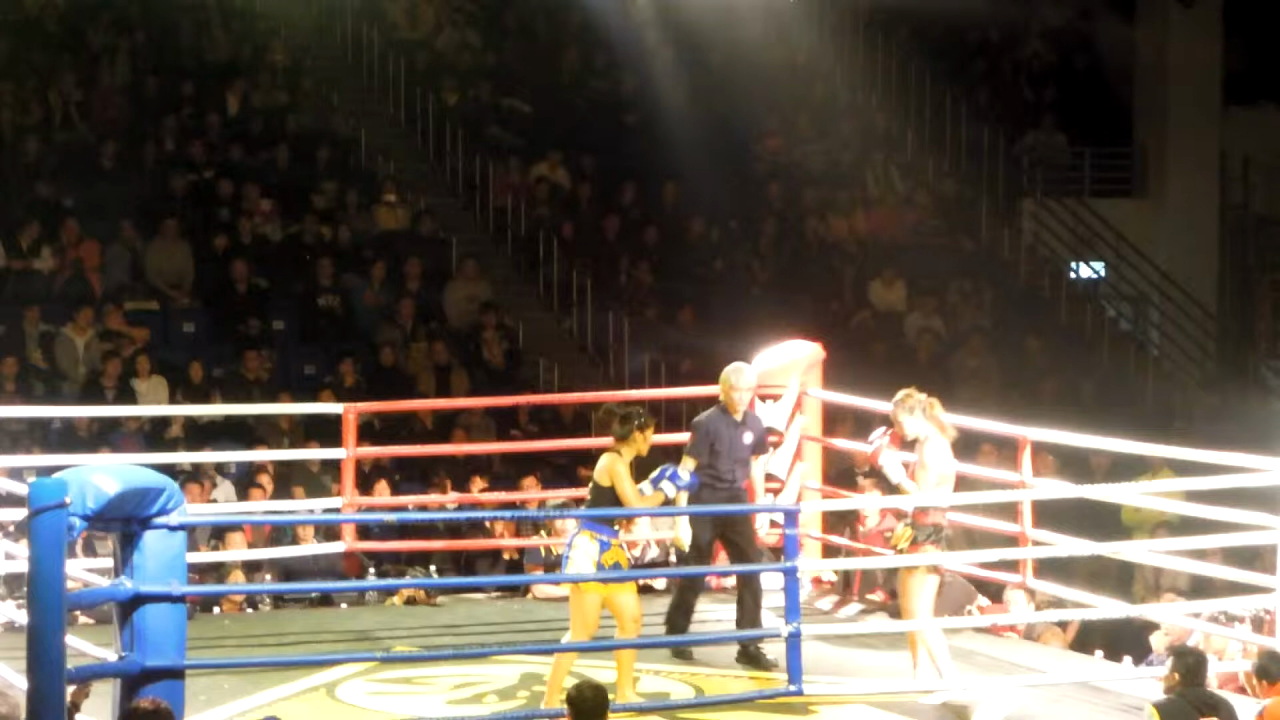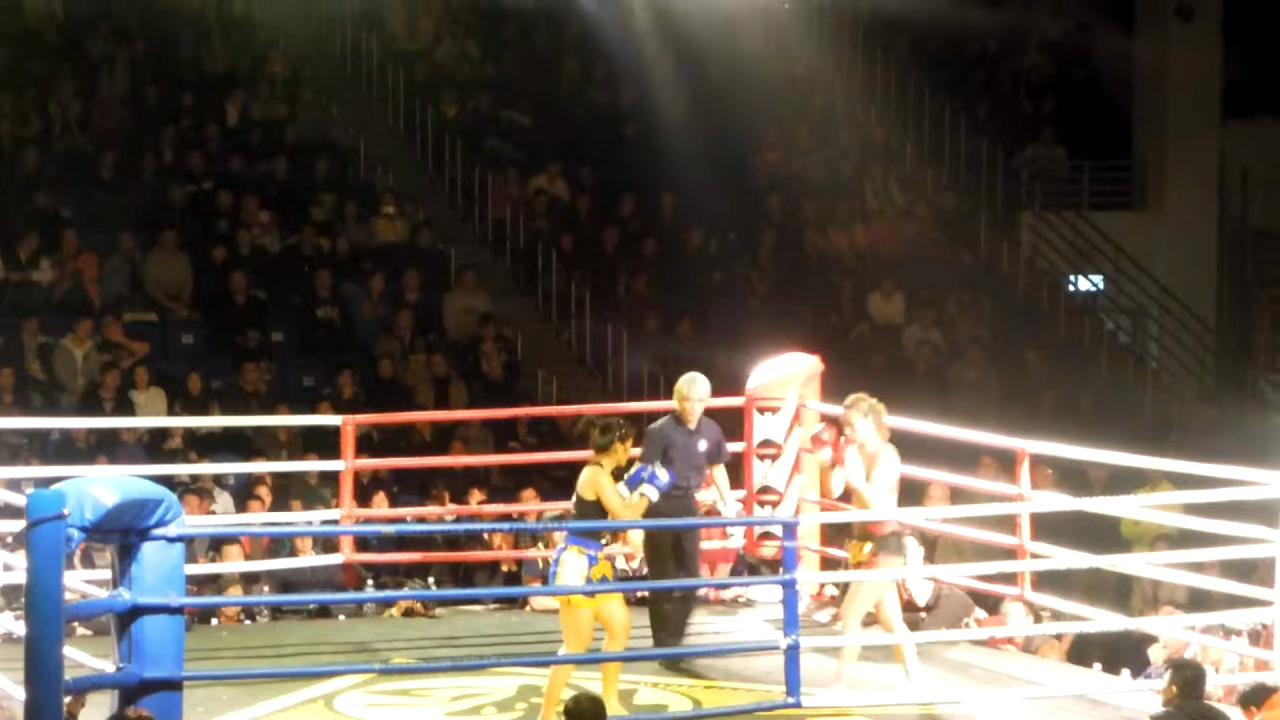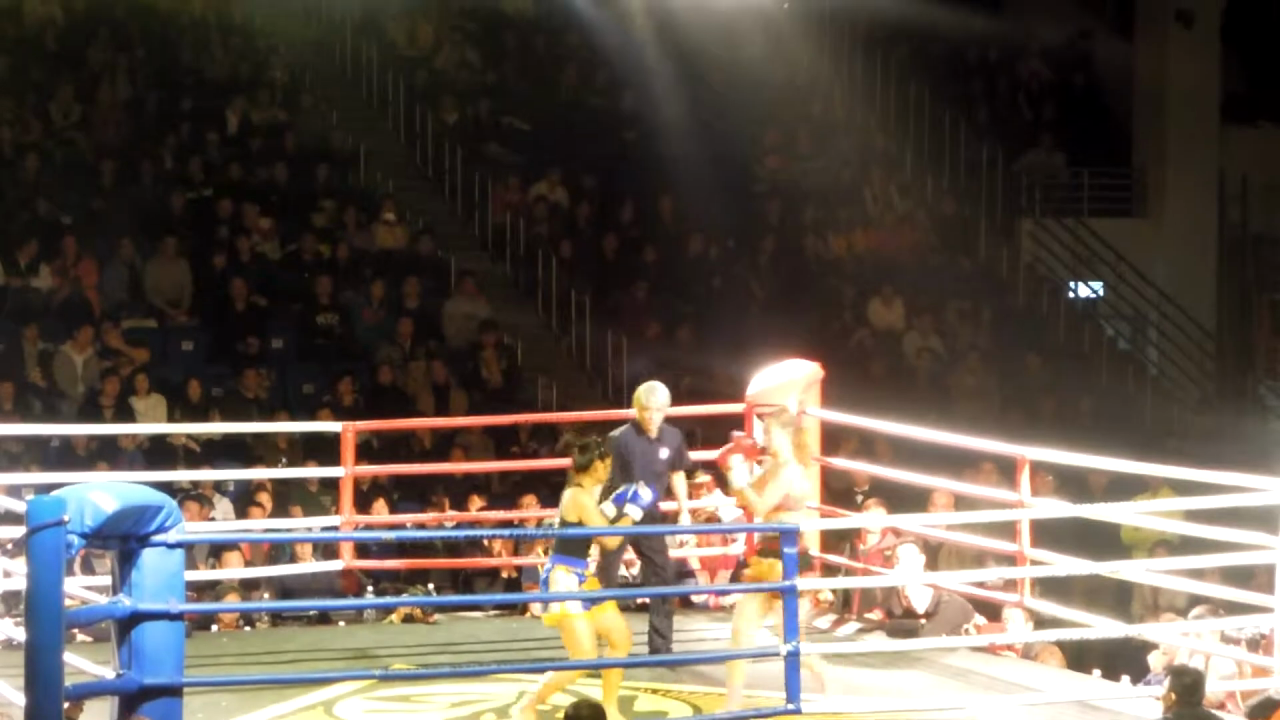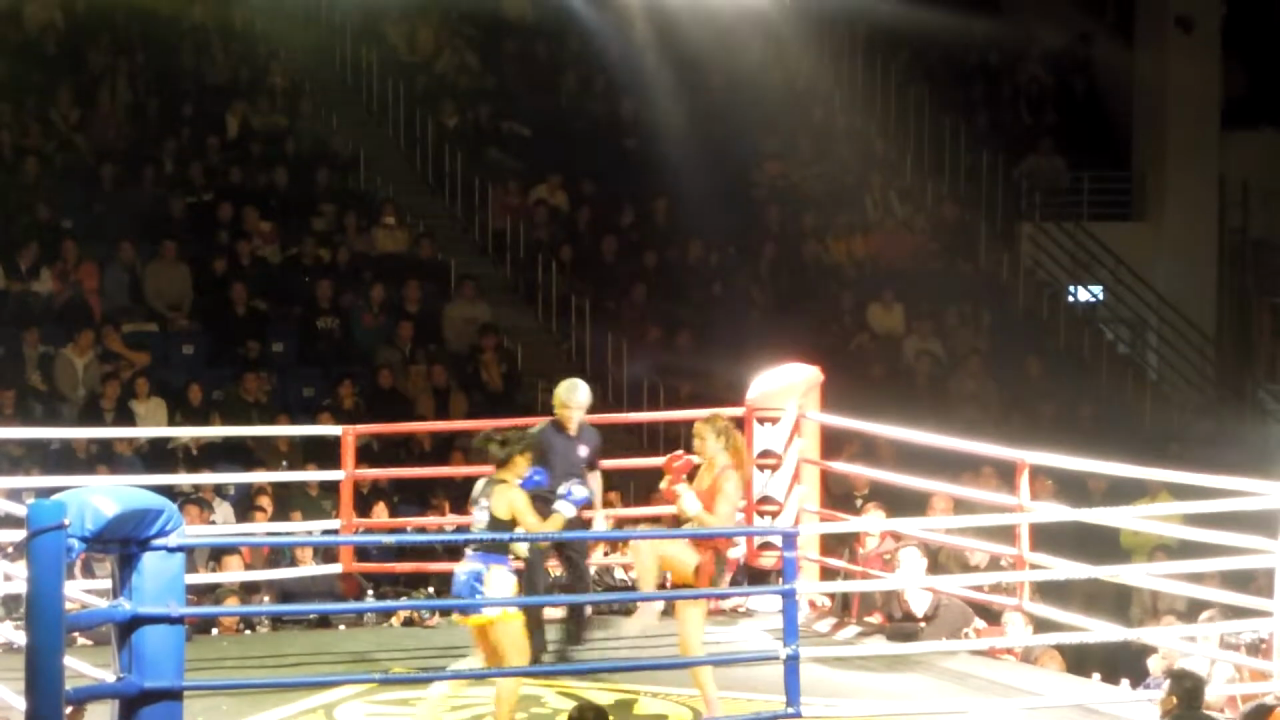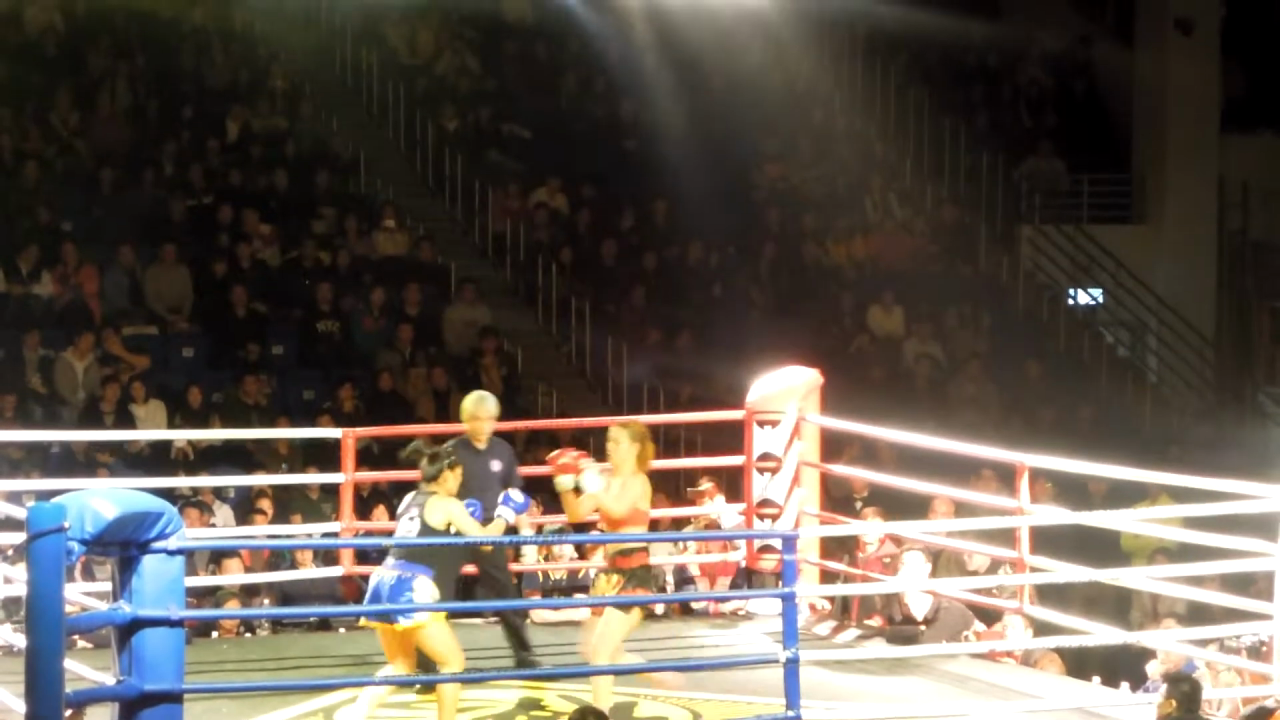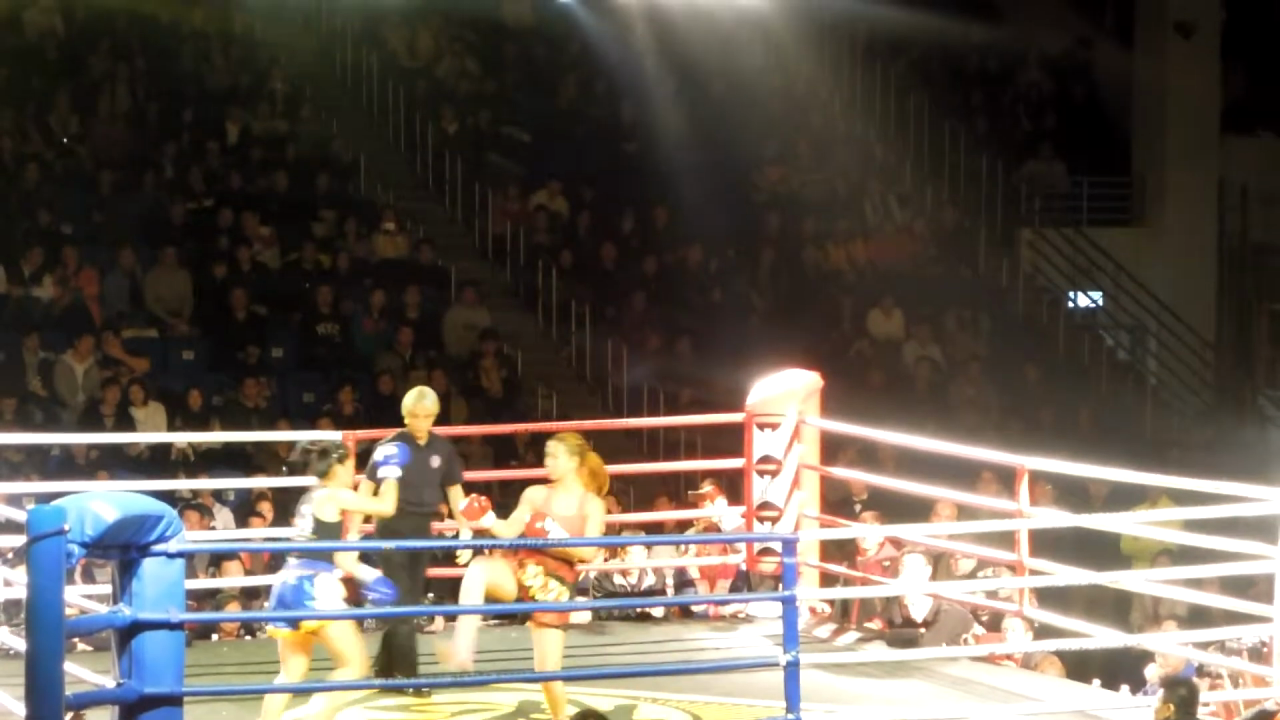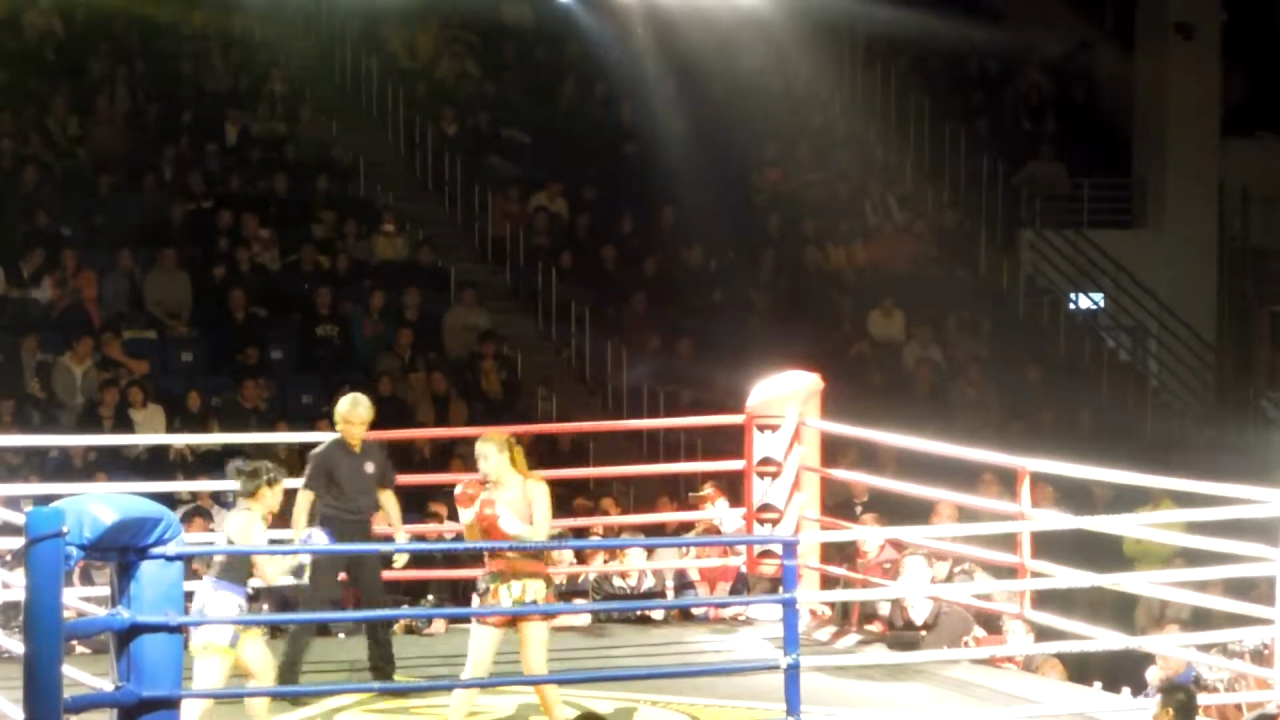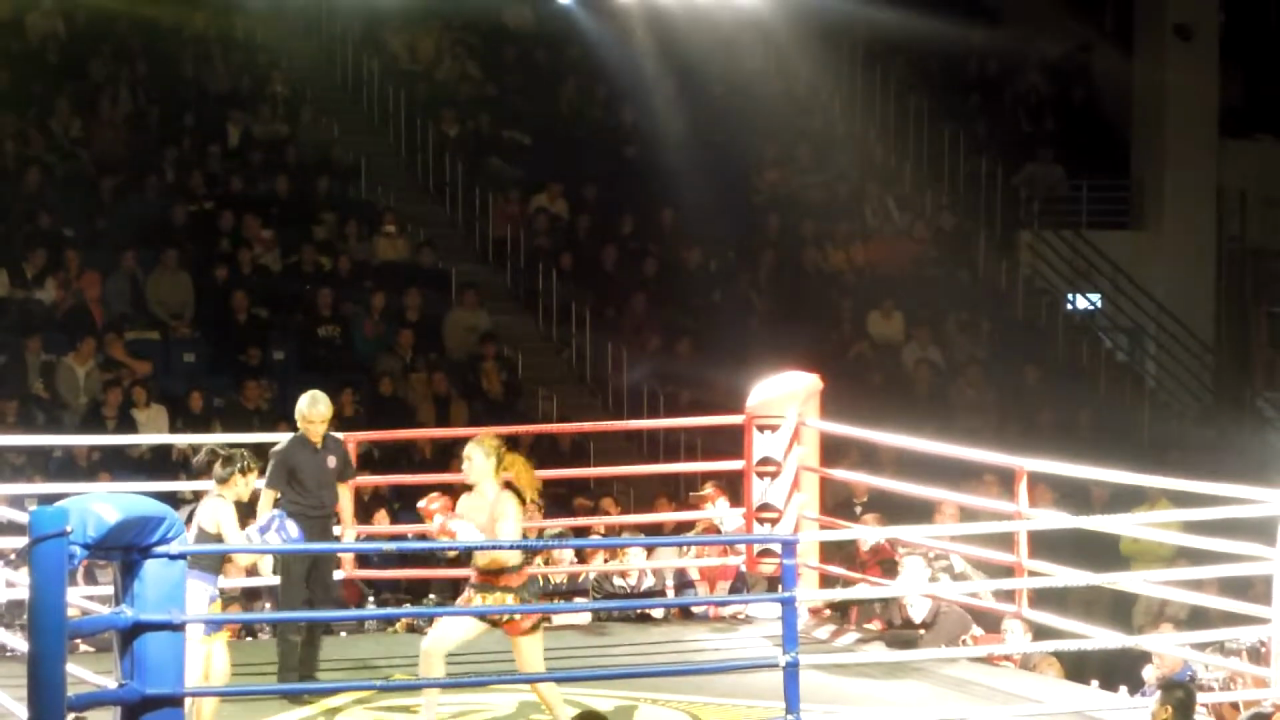
dt=0.4s
person 1, frame 1
left shoulder: (754, 423)
right shoulder: (707, 422)
right elbow: (686, 469)
left wrist: (761, 501)
right wrist: (682, 517)
left hip: (735, 500)
right hip: (705, 500)
left knee: (750, 571)
right knee: (695, 573)
left ankle: (749, 647)
right ankle: (676, 635)
person 1, frame 2
left shoulder: (711, 430)
right shoulder: (660, 430)
left elbow: (717, 468)
left wrist: (729, 504)
left hip: (687, 507)
right hip: (659, 508)
left knee: (690, 577)
right knee: (664, 580)
left ankle: (672, 643)
right ankle: (666, 649)
person 1, frame 3
left shoulder: (673, 437)
right shoulder: (621, 439)
left elbow: (677, 474)
left wrist: (684, 511)
left hip: (649, 515)
left knee: (663, 580)
right knee: (605, 581)
left ankle: (660, 648)
person 1, frame 4
left shoulder: (591, 436)
right shoulder: (540, 435)
left wrist: (599, 512)
left hip: (571, 515)
right hip: (540, 514)
left knee: (580, 582)
right knee: (537, 585)
left ankle: (570, 646)
right ankle: (534, 655)
person 1, frame 5
left shoulder: (504, 451)
right shoulder: (450, 452)
left elbow: (512, 492)
left wrist: (526, 530)
left knee: (506, 593)
right knee: (439, 599)
left ankle: (523, 656)
right ankle: (427, 670)
person 1, frame 6
left shoulder: (444, 448)
right shoulder: (390, 447)
left elbow: (455, 491)
right elbow: (366, 489)
left wrist: (465, 532)
right wrist: (354, 530)
left hip: (421, 531)
right hip: (392, 529)
left knee: (412, 602)
right knee: (399, 602)
left ankle: (386, 669)
right ankle: (408, 676)
person 1, frame 7
left shoulder: (376, 454)
right shoulder: (324, 455)
left elbow: (386, 494)
right elbow: (304, 500)
left wrist: (400, 535)
right wrist: (300, 544)
left hip: (362, 536)
right hip: (329, 537)
left knee: (377, 606)
right knee: (313, 608)
left ankle: (384, 677)
right ankle: (288, 679)
person 1, frame 8
left shoulder: (336, 448)
right shoulder: (286, 452)
right elbow: (267, 498)
left wrist: (349, 529)
left hip: (323, 532)
left knee: (322, 604)
right knee: (292, 609)
left ankle: (306, 673)
right ankle: (289, 681)
person 2, frame 1
left shoulder: (935, 447)
right shoulder: (923, 445)
left elbow: (919, 493)
right elbow: (912, 487)
left wrist: (892, 467)
right wrist: (890, 455)
left hip: (929, 533)
right hip: (917, 531)
left knee: (919, 616)
right knee: (910, 613)
left ankle: (950, 681)
right ankle: (919, 677)
person 2, frame 2
left shoulder: (886, 455)
right shoulder: (853, 453)
left elbow: (875, 501)
left wrist: (856, 478)
right wrist: (828, 461)
left hip: (884, 543)
right hip: (867, 542)
left knee: (849, 616)
right knee: (891, 622)
left ankle: (842, 688)
right ankle: (915, 684)
person 2, frame 3
left shoulder: (790, 471)
right shoulder: (771, 465)
left elbow: (759, 508)
right elbow: (747, 494)
left wrist: (739, 481)
right wrist: (744, 465)
right hip: (766, 554)
right knee: (740, 631)
left ankle: (823, 684)
right ankle: (732, 704)
person 2, frame 4
left shoulder: (728, 477)
right shoulder: (705, 470)
left elbow: (719, 523)
left wrist: (695, 509)
right wrist: (678, 491)
left hip: (707, 557)
right hip: (694, 557)
left knee: (644, 541)
right knee: (688, 642)
left ankle: (649, 606)
person 2, frame 5
left shoulder: (635, 482)
right shoulder: (610, 476)
left elbow: (616, 511)
right elbow: (574, 514)
left wrist: (594, 482)
right wrist: (566, 485)
left hip: (633, 577)
right hip: (612, 574)
left knee: (599, 654)
right knee: (595, 651)
right ankle: (656, 672)
person 2, frame 6
left shoulder: (592, 503)
right shoulder: (535, 494)
left elbow: (589, 553)
right elbow: (509, 531)
left wrist: (559, 539)
right wrist: (487, 521)
left hip: (553, 585)
right hip: (520, 571)
left knee: (548, 672)
right knee: (479, 570)
right ankle: (462, 649)
person 2, frame 7
left shoulder: (534, 487)
right shoulder: (484, 494)
left elbow: (540, 536)
right elbow: (473, 541)
left wrist: (509, 525)
right wrist: (468, 516)
left hip: (532, 583)
right hip: (495, 584)
left knee: (534, 670)
right knee: (476, 668)
person 2, frame 8
left shoulder: (506, 502)
right shoulder: (466, 501)
left elbow: (509, 555)
left wrist: (467, 535)
right wrist: (441, 526)
left hip: (513, 594)
right hip: (480, 591)
left knee: (534, 676)
right knee: (430, 647)
person 3, frame 1
left shoulder: (619, 462)
right shoulder: (614, 461)
right elbow: (636, 507)
left wrist: (653, 485)
right wrist: (669, 487)
left hip: (607, 547)
right hip: (590, 548)
left knee: (631, 618)
right knee: (582, 631)
left ankle: (624, 691)
right ankle: (550, 701)
person 3, frame 2
left shoulder: (596, 473)
right shoulder: (597, 474)
right elbow: (626, 518)
left wrist: (629, 486)
right wrist: (651, 489)
left hip: (590, 560)
right hip: (576, 561)
left knee: (619, 627)
right knee: (576, 645)
person 3, frame 3
left shoulder: (579, 492)
right shoulder: (579, 497)
right elbow: (610, 540)
left wrist: (614, 505)
right wrist: (635, 509)
left hip: (580, 578)
right hip: (565, 579)
left knee: (621, 637)
right knee: (584, 659)
person 3, frame 4
left shoulder: (483, 485)
right shoulder: (512, 493)
right elbow: (541, 533)
right wrist: (566, 505)
left hip: (469, 573)
right hip: (492, 578)
left knee: (489, 657)
right knee: (516, 660)
person 3, frame 5
left shoulder: (412, 499)
right shoulder: (446, 504)
right elbow: (484, 538)
right wrist: (506, 512)
left hip: (383, 583)
right hip: (411, 588)
left knee: (404, 667)
right knee: (453, 663)
person 3, frame 6
left shoulder: (310, 498)
right shoulder: (336, 496)
right elbow: (384, 508)
left wrist: (367, 575)
right wrist: (390, 471)
left hip: (290, 583)
right hip: (317, 585)
left knee: (292, 673)
right knee: (357, 665)
person 3, frame 7
left shoulder: (238, 516)
right shoulder: (249, 521)
right elbow: (269, 573)
left wrist: (279, 557)
left hip: (230, 604)
right hip: (219, 604)
left knee: (264, 669)
right knee: (206, 691)
person 3, frame 8
left shoulder: (212, 504)
right shoulder: (221, 507)
right elbow: (242, 558)
left wrist: (257, 534)
left hip: (201, 594)
right hip: (193, 593)
left knee: (218, 672)
right knee: (190, 681)
